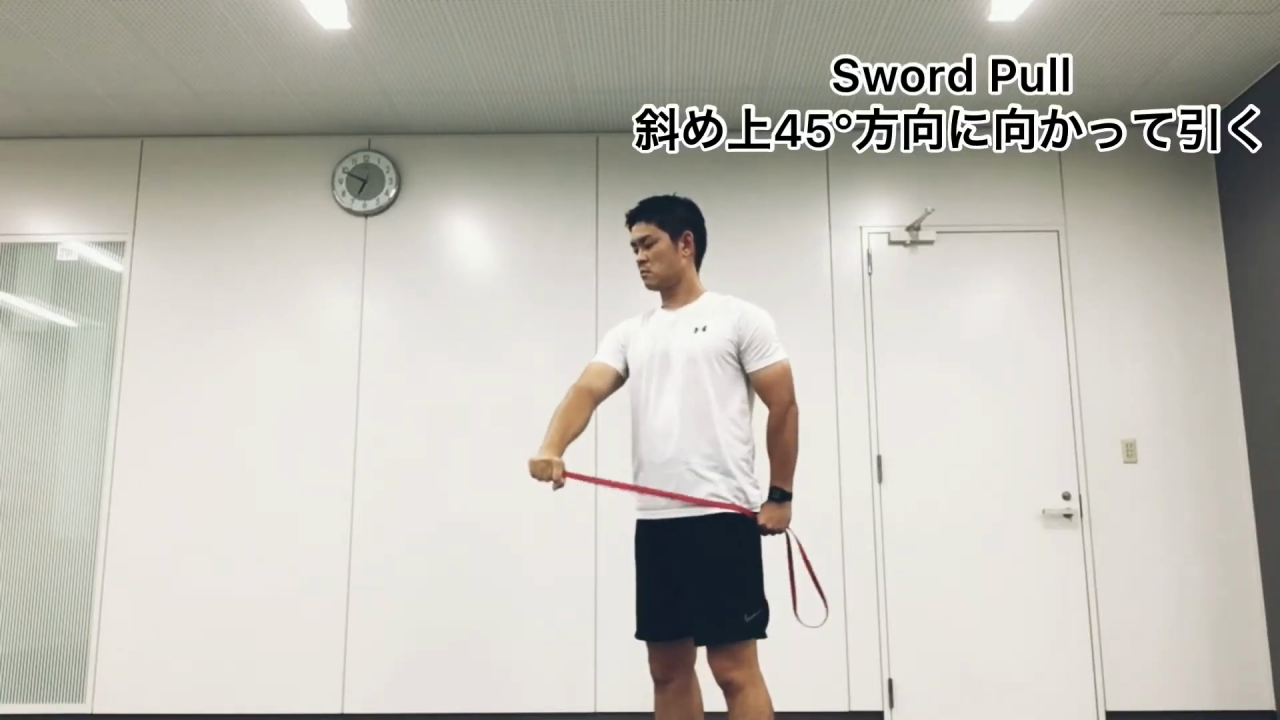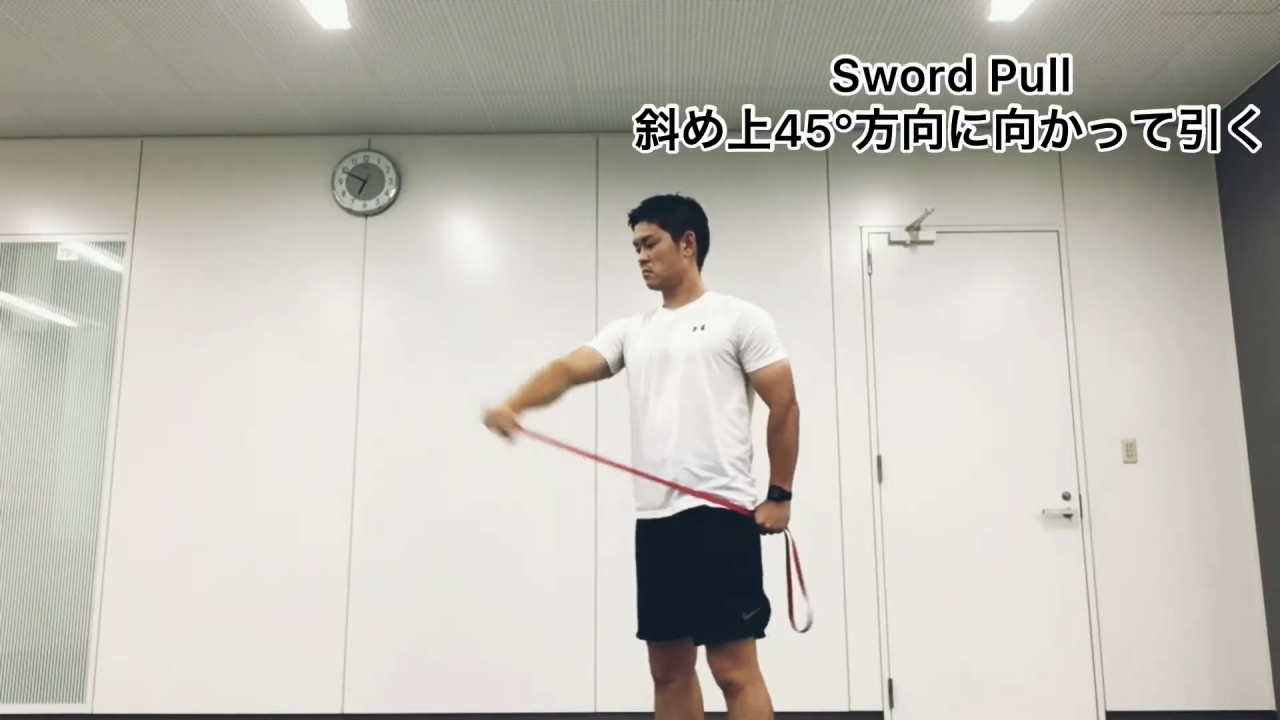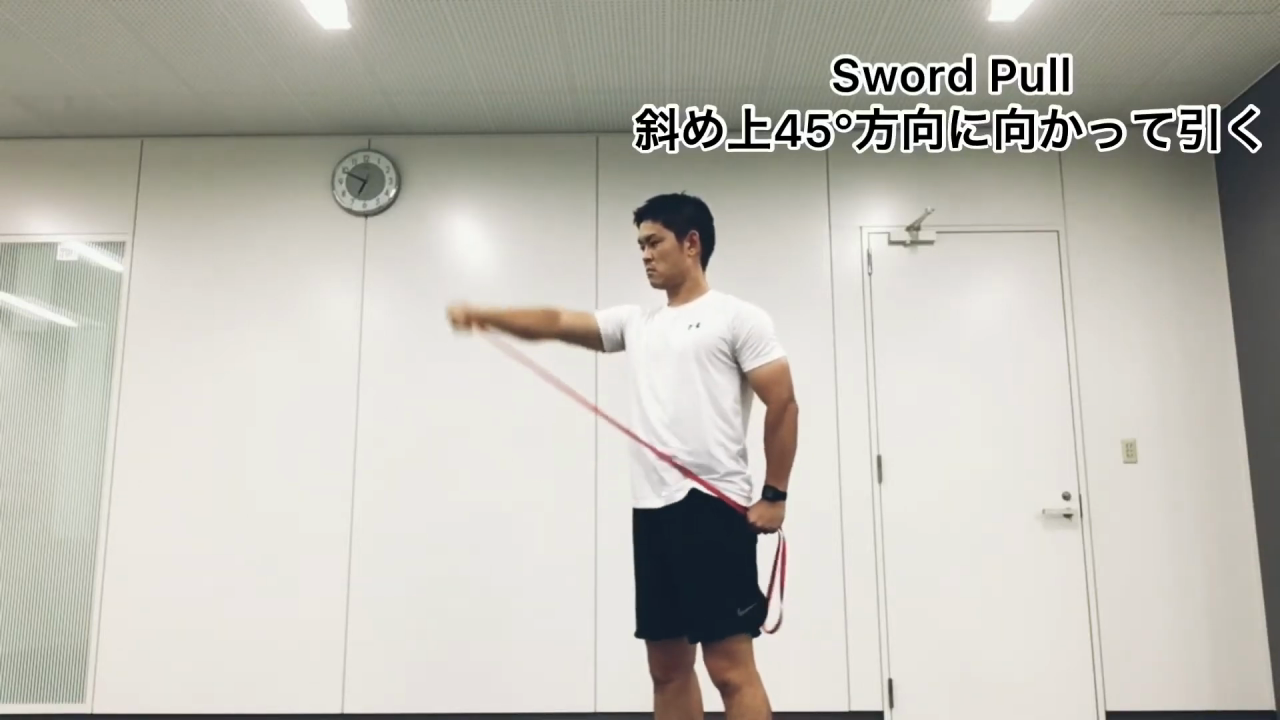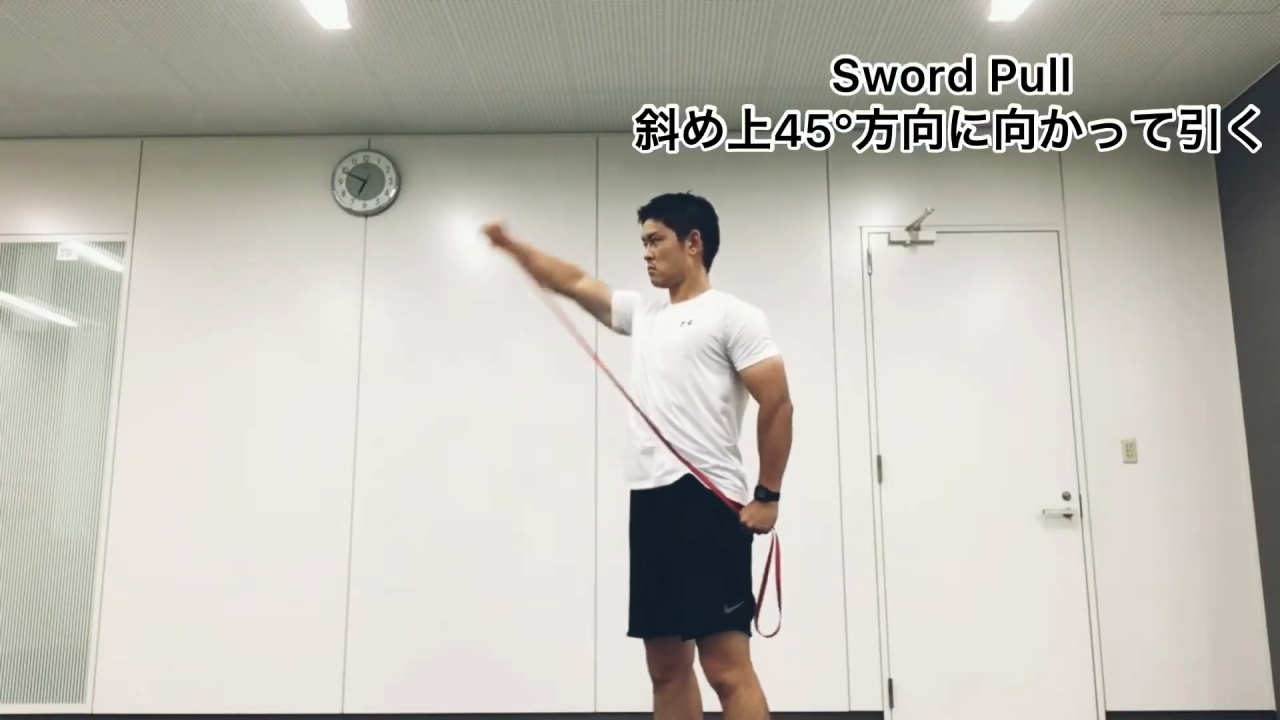
dt=0.2s
person 1, frame 1
left shoulder: (740, 319)
right shoulder: (629, 333)
left elbow: (784, 408)
right elbow: (586, 391)
left wrist: (780, 496)
right wrist: (551, 448)
left hip: (722, 517)
right hip: (655, 521)
left knee: (734, 669)
right knee: (669, 668)
person 1, frame 2
left shoulder: (740, 319)
right shoulder: (632, 330)
left elbow: (785, 406)
right elbow: (568, 369)
left wrist: (779, 495)
right wrist: (514, 404)
left hip: (719, 514)
right hip: (655, 518)
left knee: (734, 668)
right knee: (669, 668)
person 1, frame 3
left shoulder: (738, 318)
right shoulder: (635, 322)
left elbow: (783, 406)
right elbow: (556, 322)
left wrist: (774, 495)
right wrist: (486, 315)
left hip: (714, 510)
right hip: (652, 510)
left knee: (731, 667)
right knee: (668, 666)
person 1, frame 4
left shoulder: (732, 316)
right shoulder: (641, 314)
left elbow: (778, 405)
right elbow: (573, 282)
left wrist: (767, 495)
right wrist: (511, 245)
left hip: (707, 505)
right hip: (649, 502)
left knee: (727, 665)
right knee: (667, 664)
